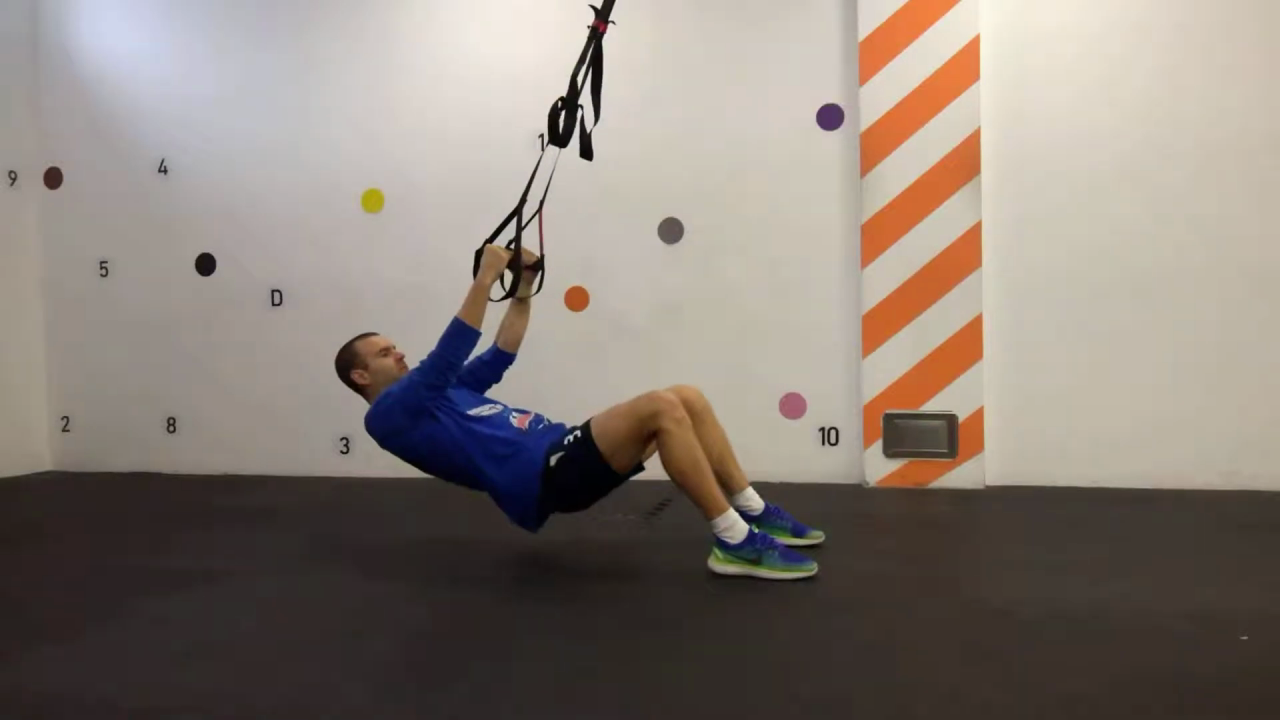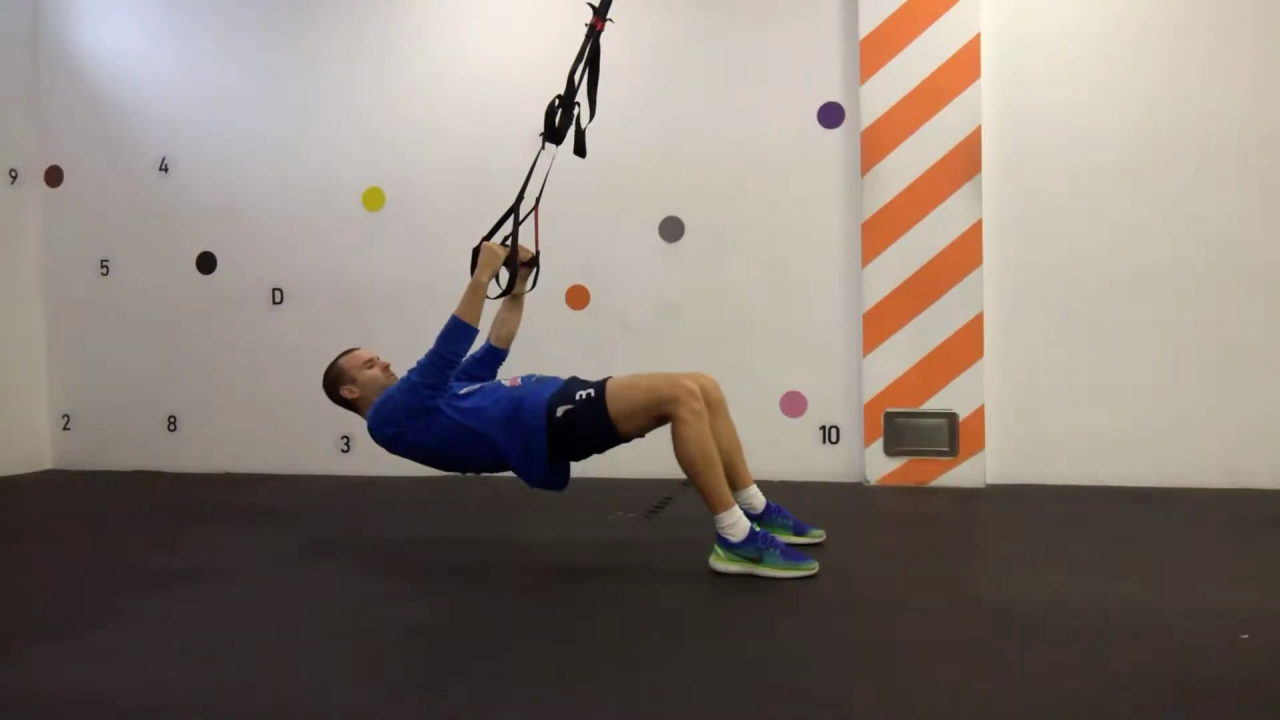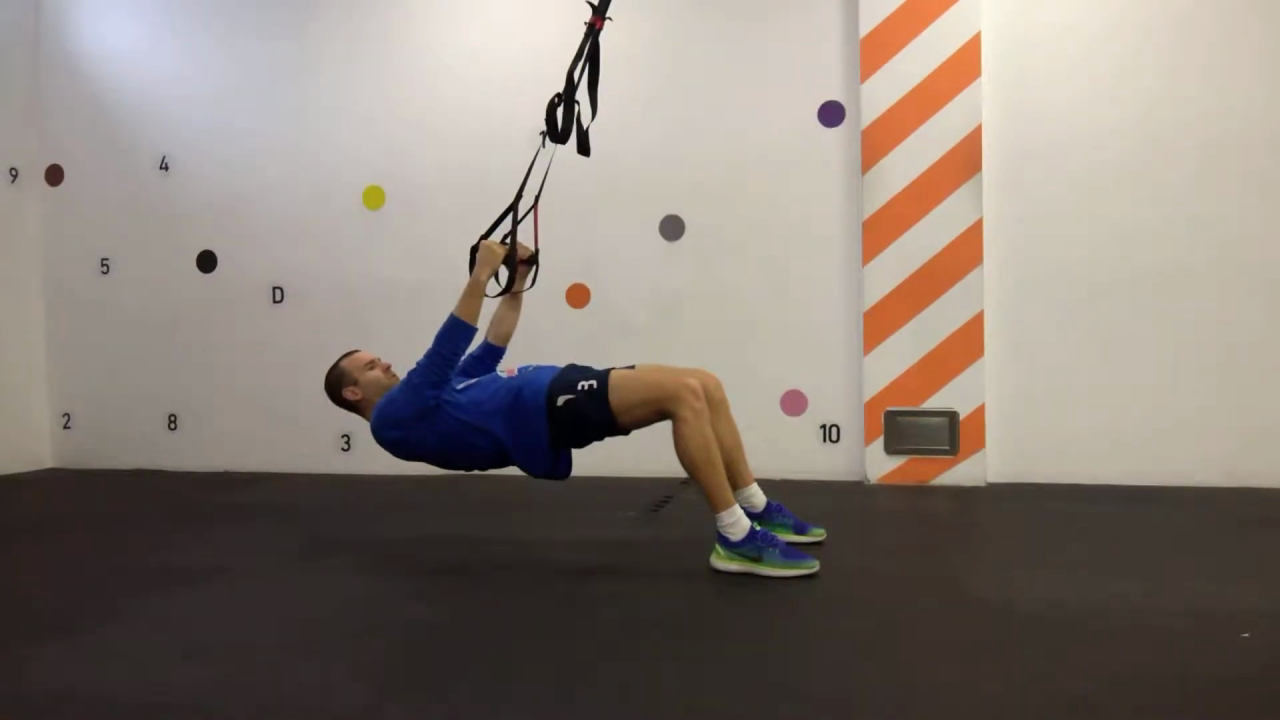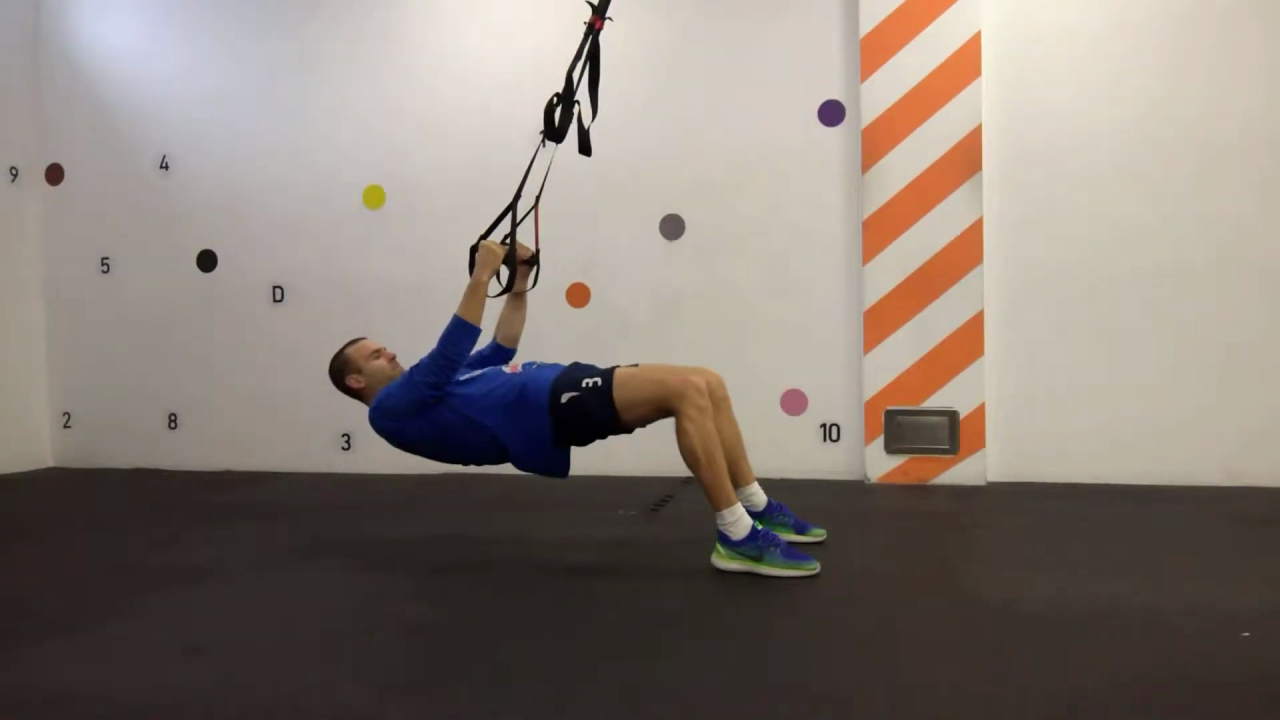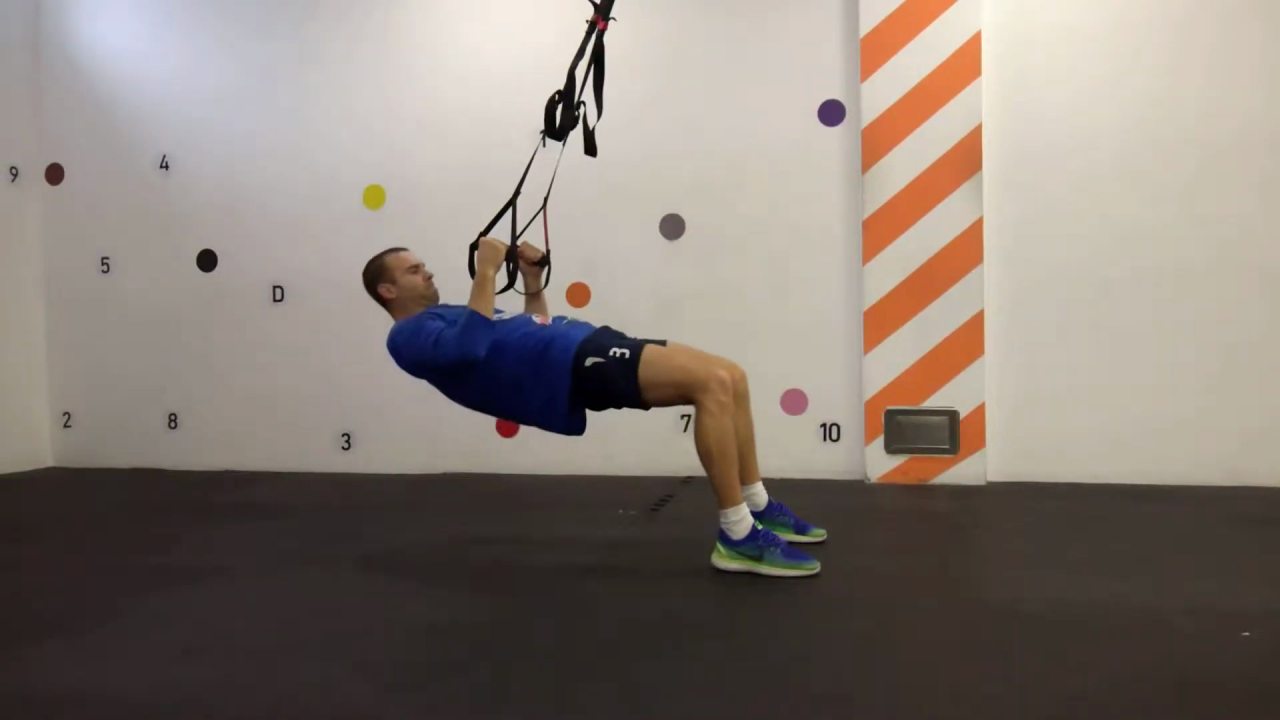
dt=0.5s
person 1, frame 1
left shoulder: (435, 396)
right shoulder: (389, 417)
left elbow: (499, 357)
right elbow: (444, 358)
left wrist: (523, 289)
right wrist: (483, 281)
left hip: (558, 454)
right hip: (543, 474)
left knee: (687, 399)
right knee: (663, 407)
left ankle: (755, 514)
right ankle: (734, 542)
person 1, frame 2
left shoulder: (425, 399)
right shoulder: (391, 420)
left elbow: (491, 354)
right elbow: (443, 357)
left wrist: (517, 286)
right wrist: (481, 278)
left hip: (558, 405)
right hip: (546, 425)
left knee: (702, 388)
right knee: (682, 395)
left ankle: (756, 510)
right ankle: (736, 539)
person 1, frame 3
left shoulder: (425, 399)
right shoulder: (394, 421)
left elbow: (489, 351)
right elbow: (442, 355)
left wrist: (516, 283)
right wrist: (480, 277)
left hip: (556, 393)
right hip: (545, 412)
left knee: (704, 385)
right knee: (684, 392)
left ankle: (757, 510)
right ankle: (737, 538)
person 1, frame 4
left shoulder: (426, 392)
right shoulder: (392, 411)
left elbow: (499, 351)
right elbow: (447, 354)
left wrist: (518, 283)
right wrist: (480, 277)
left hip: (559, 389)
right hip: (548, 409)
left knee: (707, 384)
right knee: (689, 390)
left ankle: (758, 510)
right ankle: (738, 536)
person 1, frame 5
left shoulder: (439, 317)
right shoulder: (408, 337)
right elbow: (469, 348)
left wrist: (531, 282)
right wrist: (485, 272)
left hip: (583, 345)
right hip: (570, 364)
left knee: (730, 378)
right knee: (715, 384)
left ankle: (758, 508)
right ankle: (738, 536)
